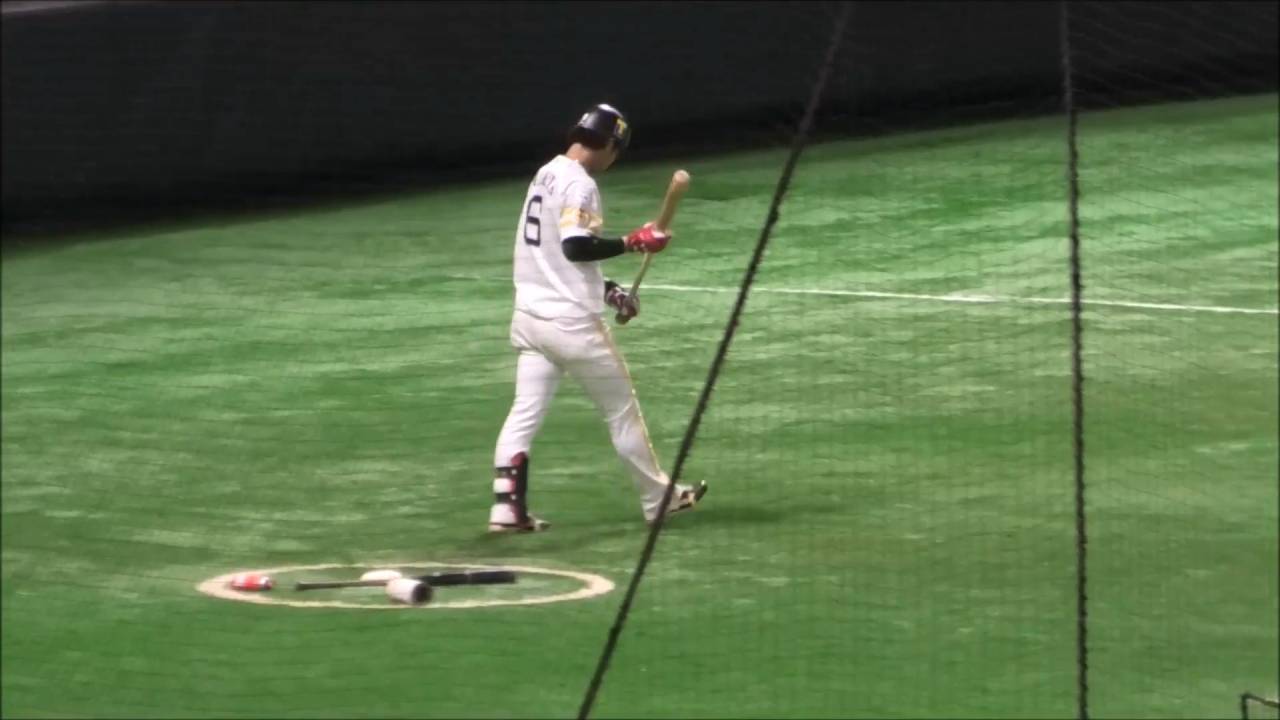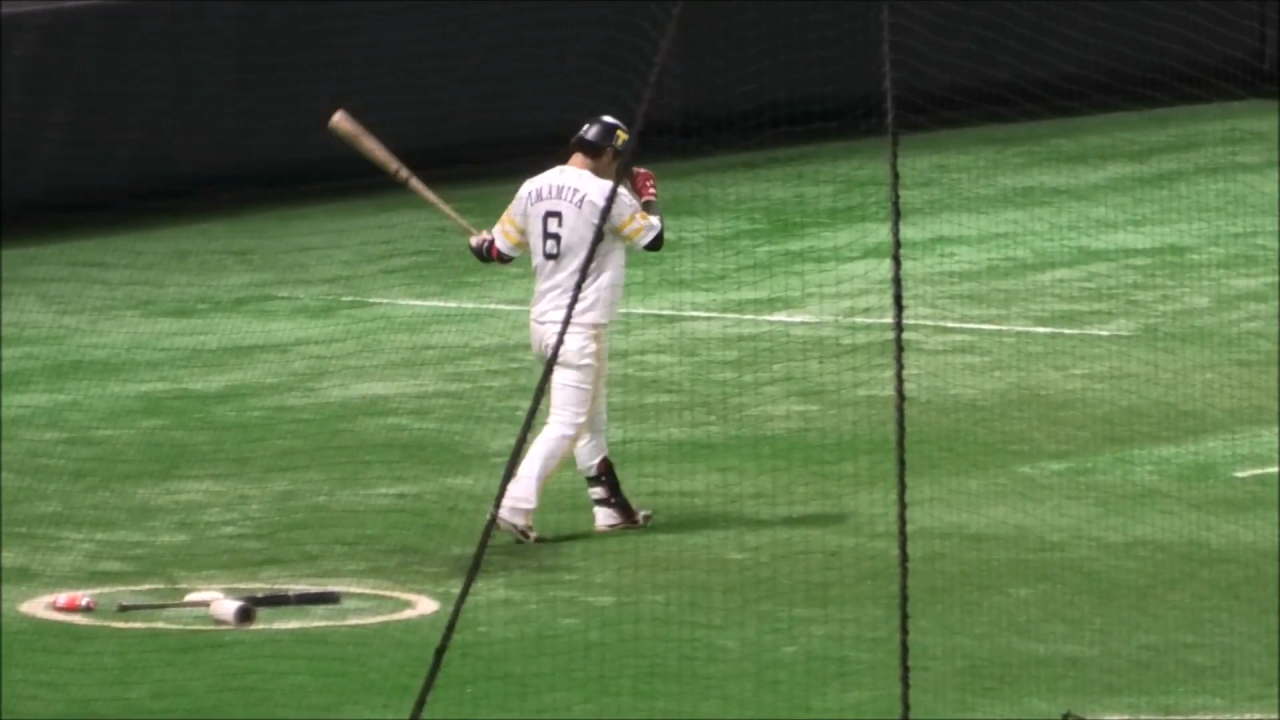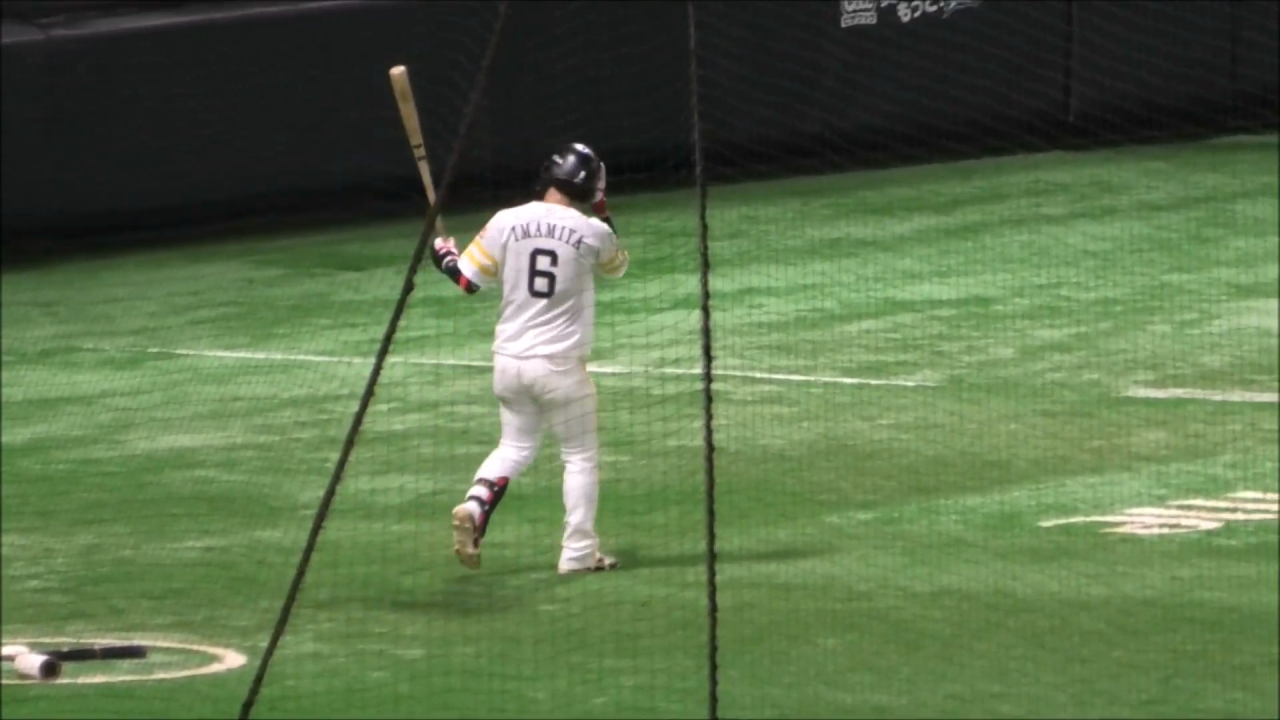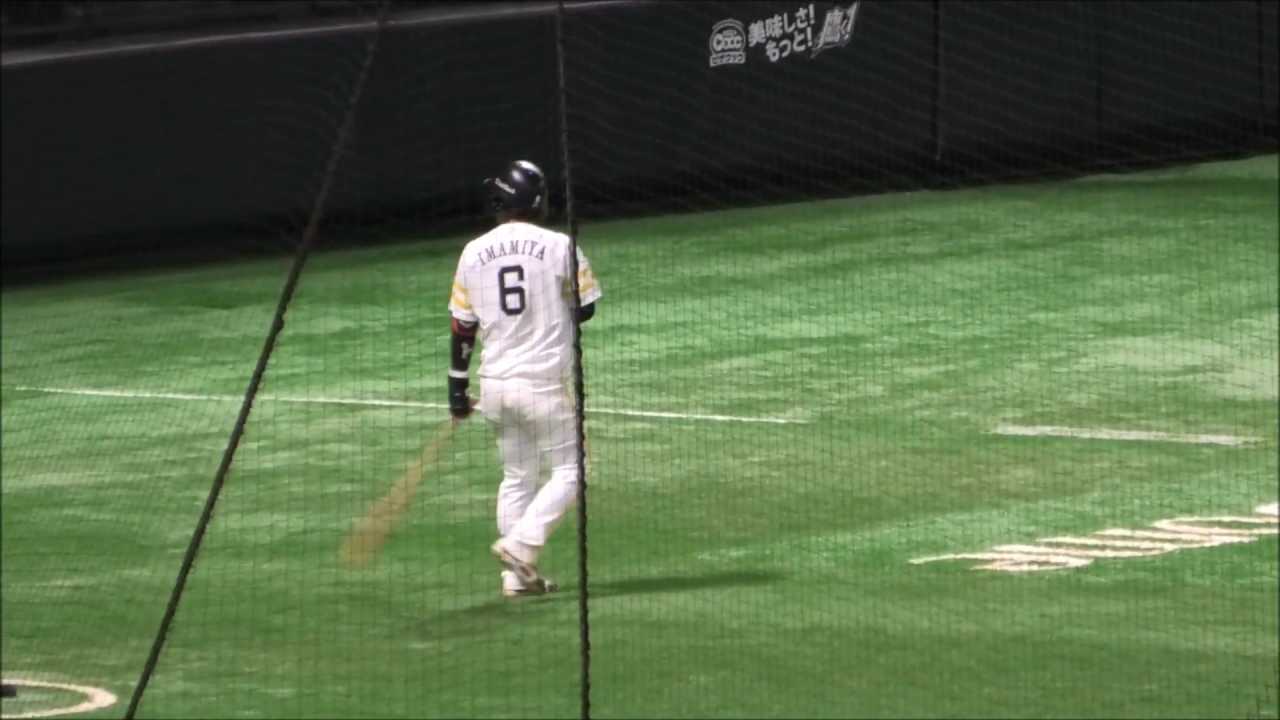
dt=0.7s
person 1, frame 1
left shoulder: (547, 174)
right shoulder: (579, 185)
right elbow: (577, 247)
left wrist: (604, 289)
right wrist: (632, 240)
left hip: (529, 316)
right hip: (573, 323)
left knee: (526, 413)
right knee: (622, 411)
right ankle: (659, 497)
person 1, frame 2
left shoulder: (532, 189)
right shoulder: (607, 194)
left elbow: (499, 251)
right elbow: (653, 240)
left wrist: (479, 246)
right wrist: (648, 196)
left hip: (544, 323)
right hip: (580, 329)
left knee: (590, 417)
right knee: (566, 424)
left ankle: (612, 507)
right ankle: (516, 506)
person 1, frame 3
left shoulder: (506, 221)
right shoulder: (595, 232)
left elbow: (467, 280)
right elbow: (617, 269)
left wrist: (444, 256)
right wrist: (600, 210)
left hip: (509, 360)
right hip: (561, 363)
left knee: (514, 447)
right knee: (580, 457)
left ankle: (475, 505)
right ankle: (579, 553)
person 1, frame 4
left shoulder: (474, 252)
right shoulder: (559, 246)
left elbow: (463, 325)
right elbow: (585, 310)
left wrist: (457, 385)
left hip: (495, 384)
right hip: (542, 383)
left knee: (517, 478)
right knee: (568, 472)
left ankle: (518, 574)
right ankle: (523, 543)
